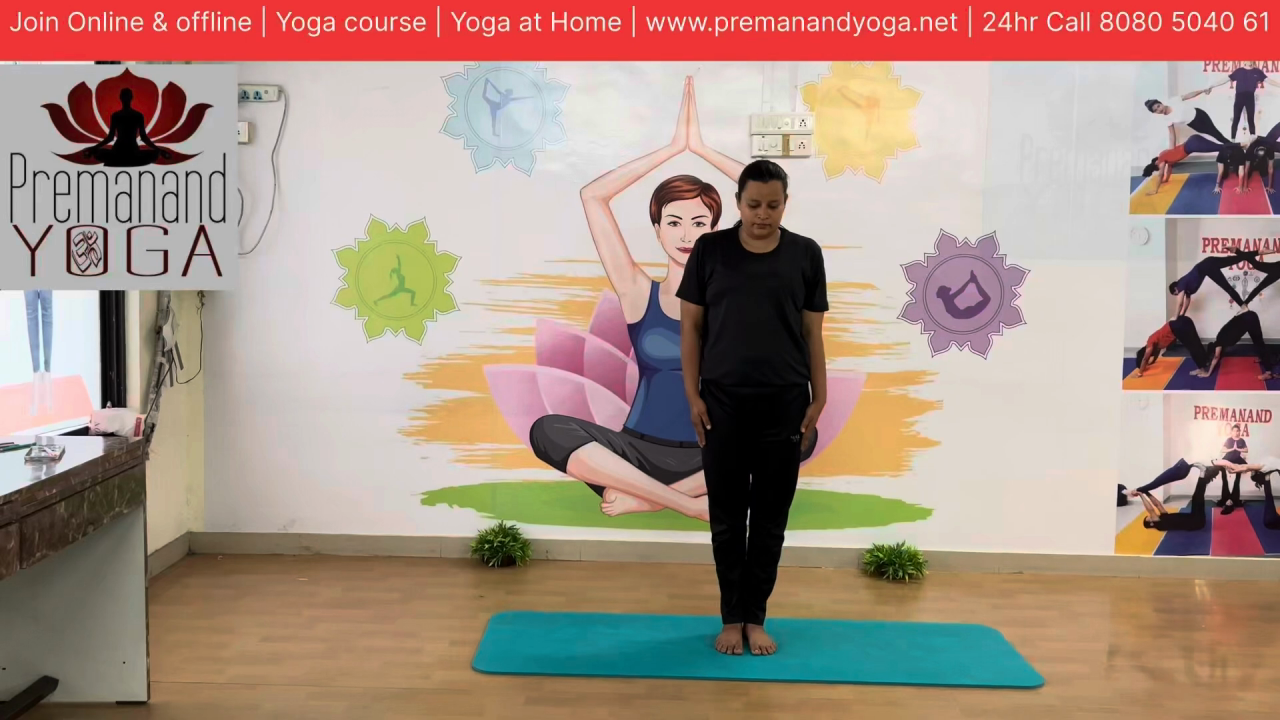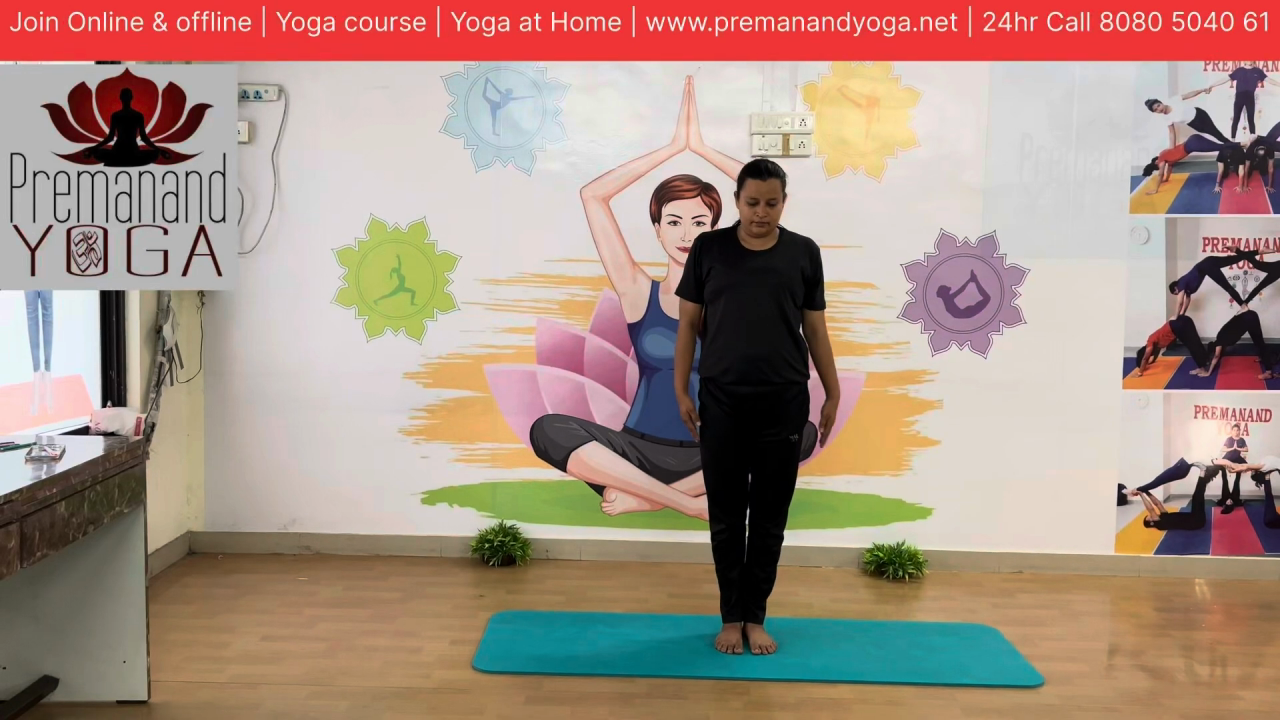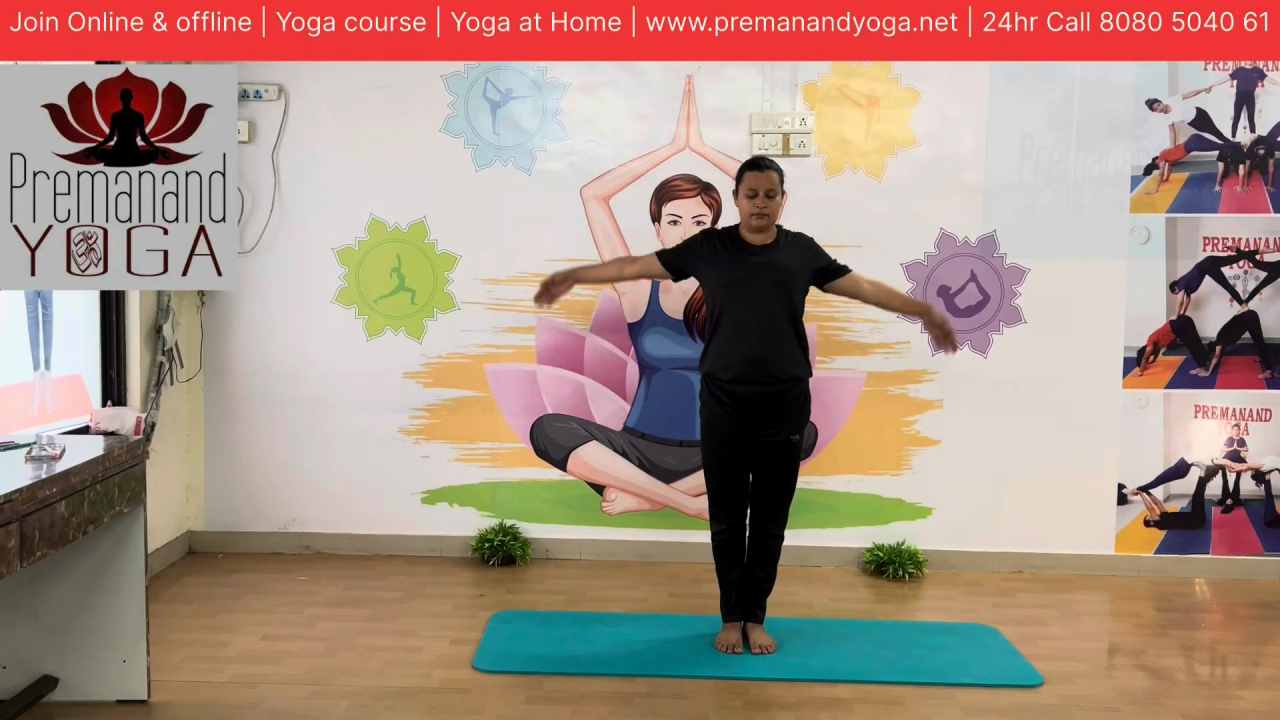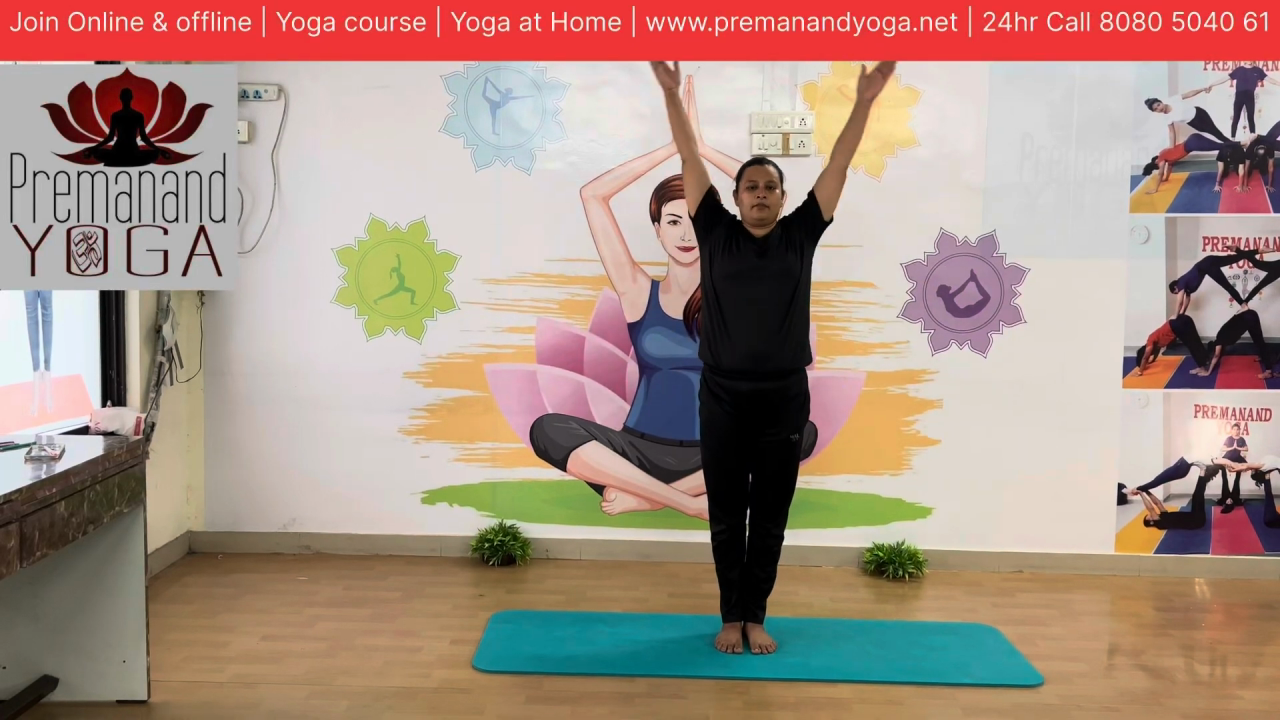
dt=0.5s
person 1, frame 1
left shoulder: (806, 253)
right shoulder: (709, 249)
left elbow: (813, 332)
right elbow: (691, 326)
left wrist: (818, 399)
right wrist: (693, 394)
left hip: (784, 403)
right hip: (723, 401)
left knee: (770, 517)
right knee: (727, 516)
left ankle: (755, 617)
right ankle: (731, 617)
person 1, frame 2
left shoulder: (803, 252)
right shoulder: (708, 248)
left elbow: (814, 328)
right elbow: (689, 321)
left wrist: (833, 393)
right wrist: (681, 389)
left hip: (783, 400)
right hip: (721, 399)
left knee: (770, 516)
right knee: (725, 514)
left ankle: (755, 616)
right ankle: (731, 615)
person 1, frame 3
left shoulder: (802, 250)
right shoulder: (708, 246)
left elbow: (859, 287)
right elbow: (640, 267)
left wrist: (922, 311)
right wrist: (574, 276)
left hip: (785, 400)
right hip: (723, 399)
left knee: (770, 516)
right knee: (726, 515)
left ankle: (755, 615)
right ankle: (730, 616)
person 1, frame 4
left shoulder: (800, 235)
right shoulder: (715, 233)
left elbow: (837, 166)
right elbow: (690, 161)
left wrist: (865, 101)
right wrist: (671, 95)
left hip: (784, 398)
right hip: (723, 397)
left knee: (770, 515)
right knee: (726, 514)
left ankle: (755, 615)
right ankle: (730, 615)
person 2, frame 1
right shoulder: (638, 292)
right elbow: (592, 196)
left wrist: (700, 147)
right wrist: (674, 147)
right hip: (641, 452)
right knee: (548, 431)
left ankle: (643, 497)
right ankle: (692, 503)
person 2, frame 2
right shoulder: (639, 291)
right elbow: (593, 197)
left wrist: (700, 146)
right wrist: (675, 146)
right hip: (642, 452)
left knee: (801, 434)
right knee: (548, 431)
left ankle: (644, 496)
right ankle: (693, 502)
person 2, frame 3
right shoulder: (640, 292)
right elbow: (593, 196)
left wrist: (700, 146)
right wrist: (674, 146)
right hip: (642, 451)
left knee: (801, 433)
right knee: (549, 430)
left ankle: (645, 495)
right ankle: (695, 502)
person 2, frame 4
right shoulder: (638, 291)
right elbow: (592, 195)
left wrist: (701, 146)
right wrist: (673, 146)
right hip: (641, 452)
left knee: (801, 432)
right knee: (547, 431)
left ankle: (644, 496)
right ankle: (694, 503)
